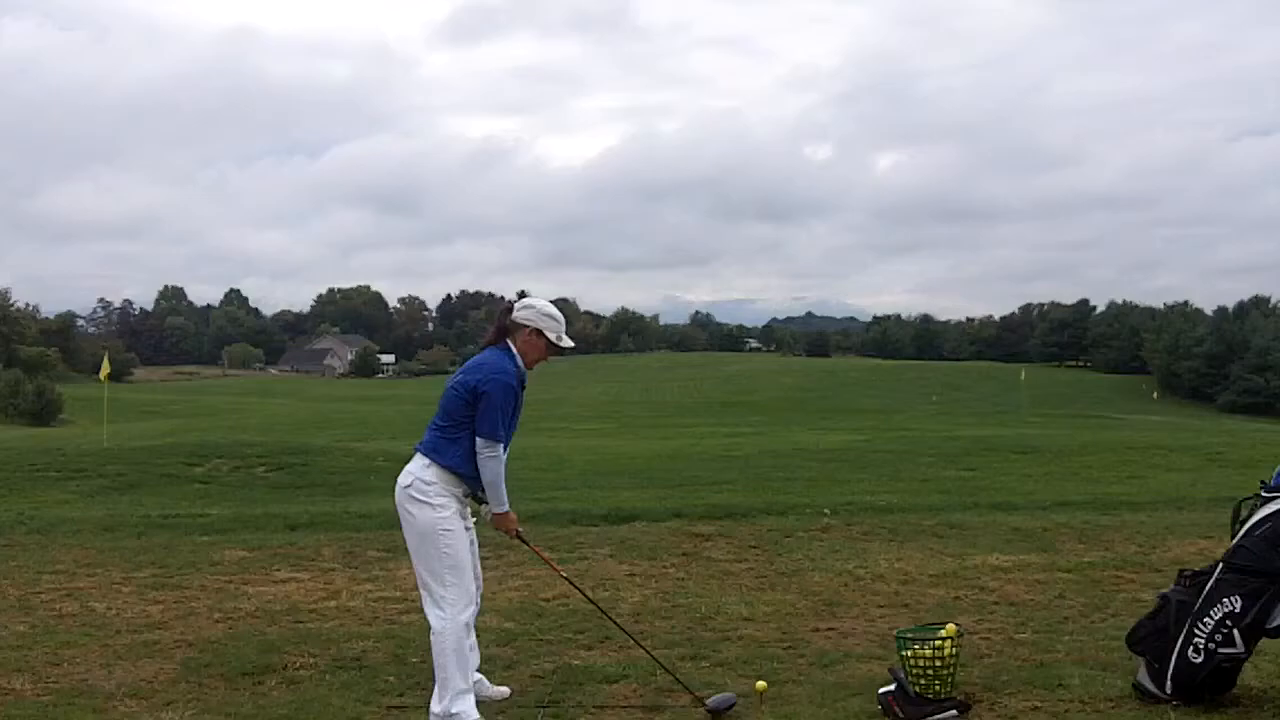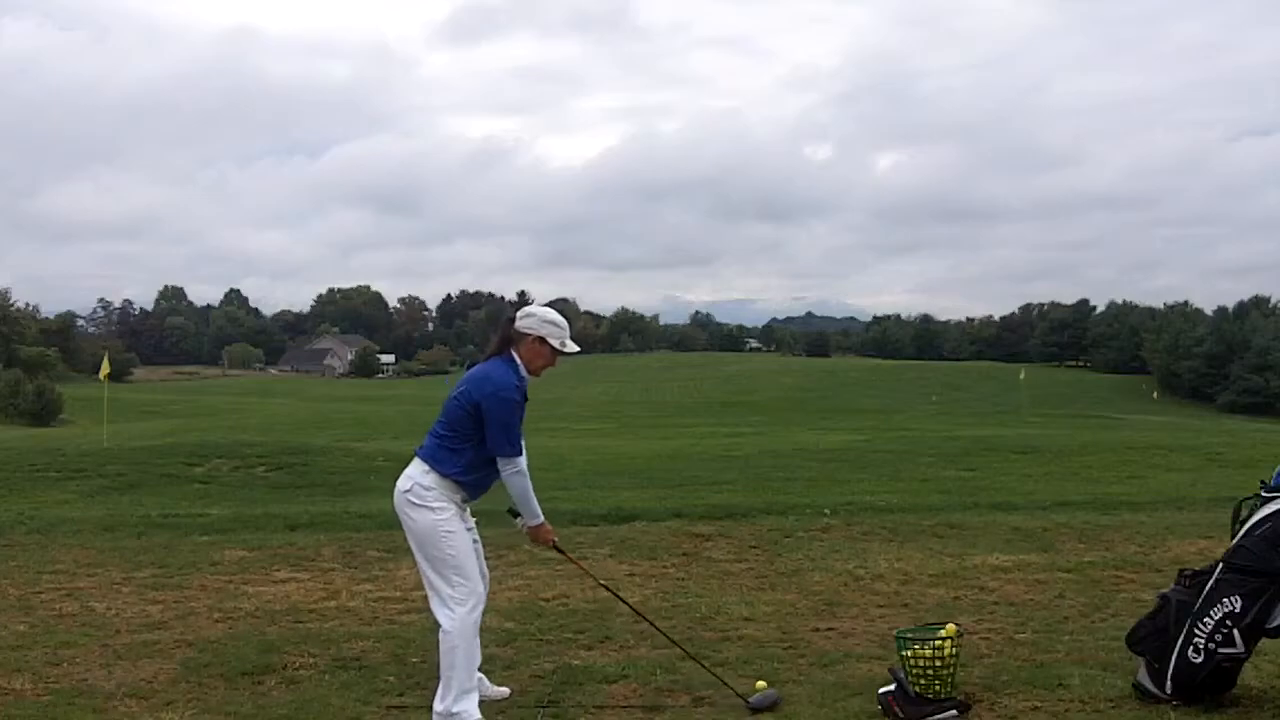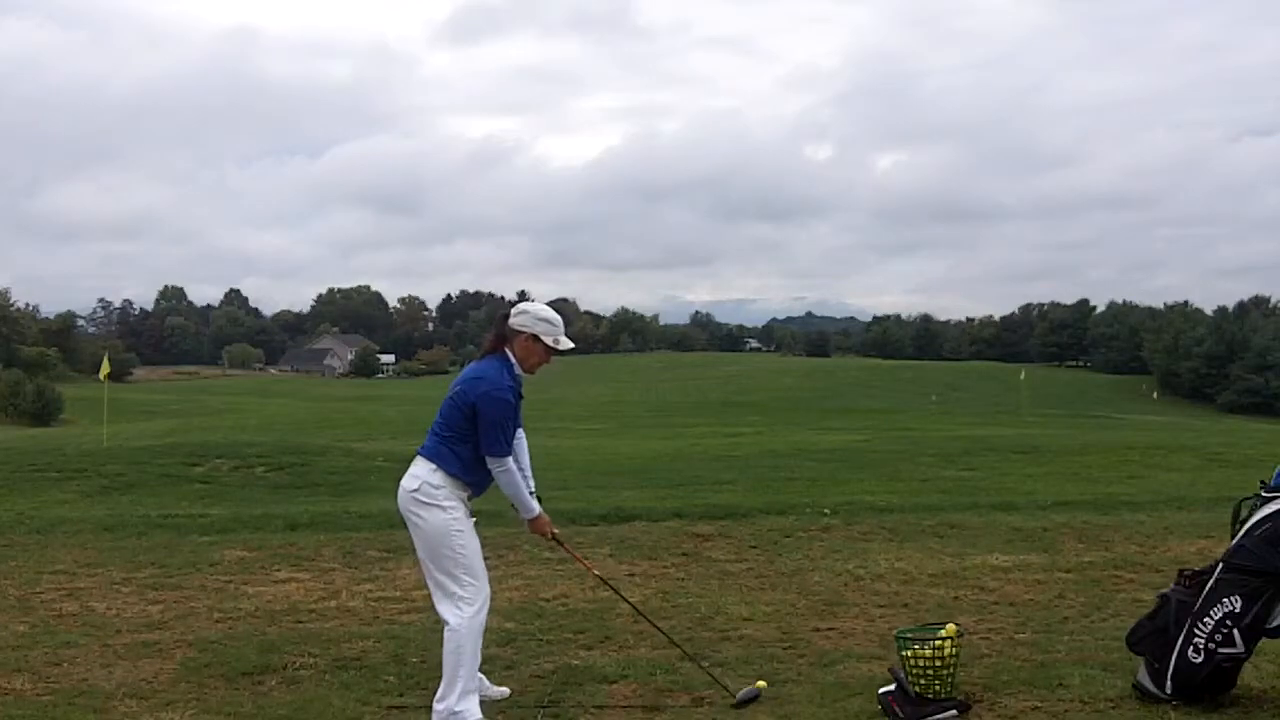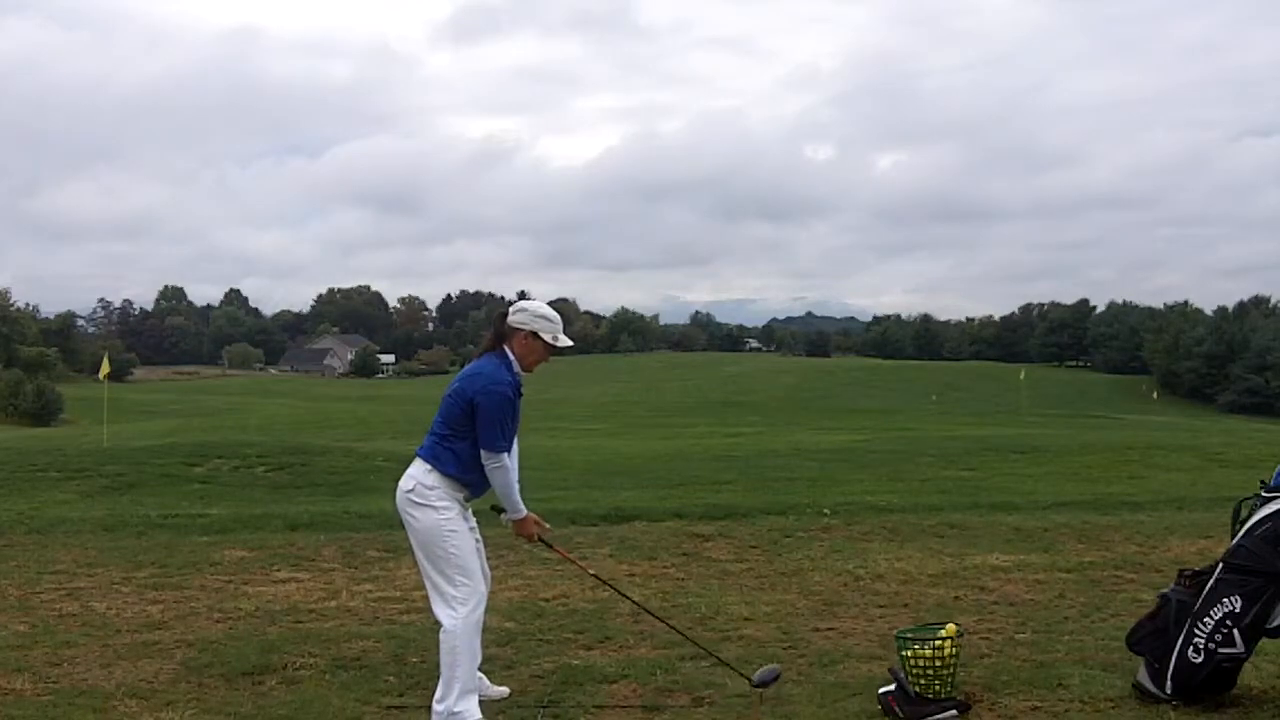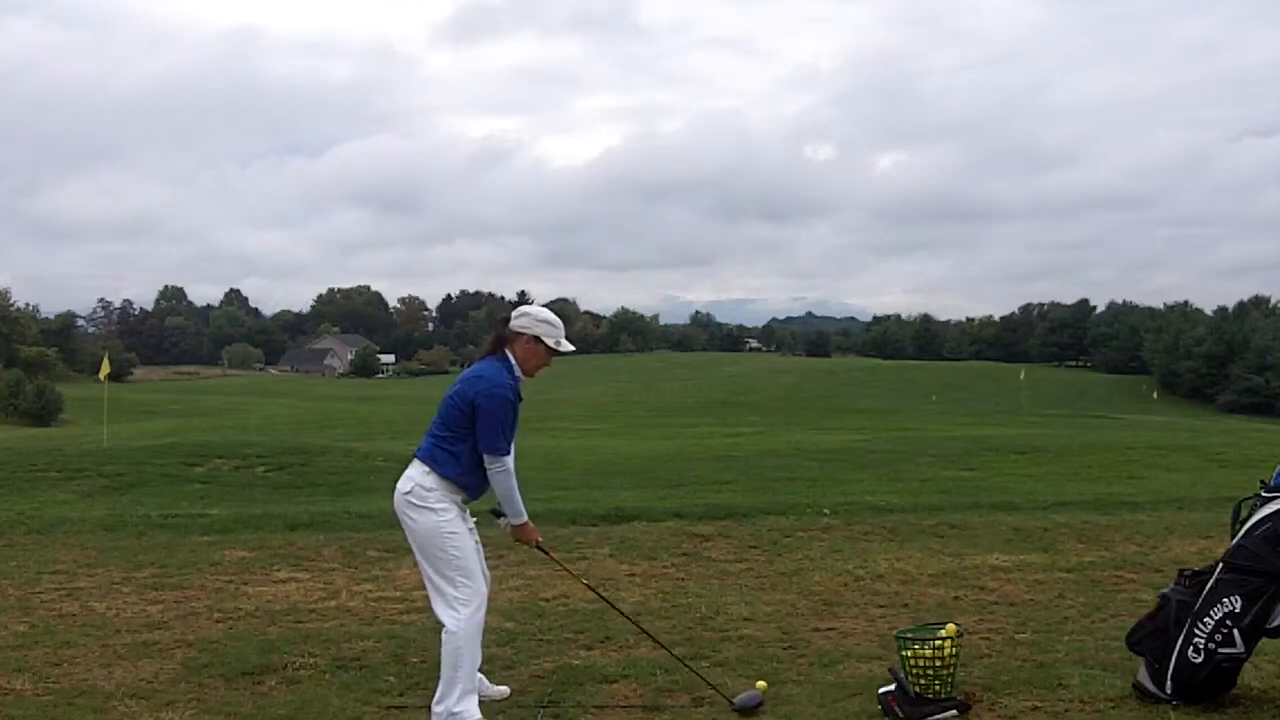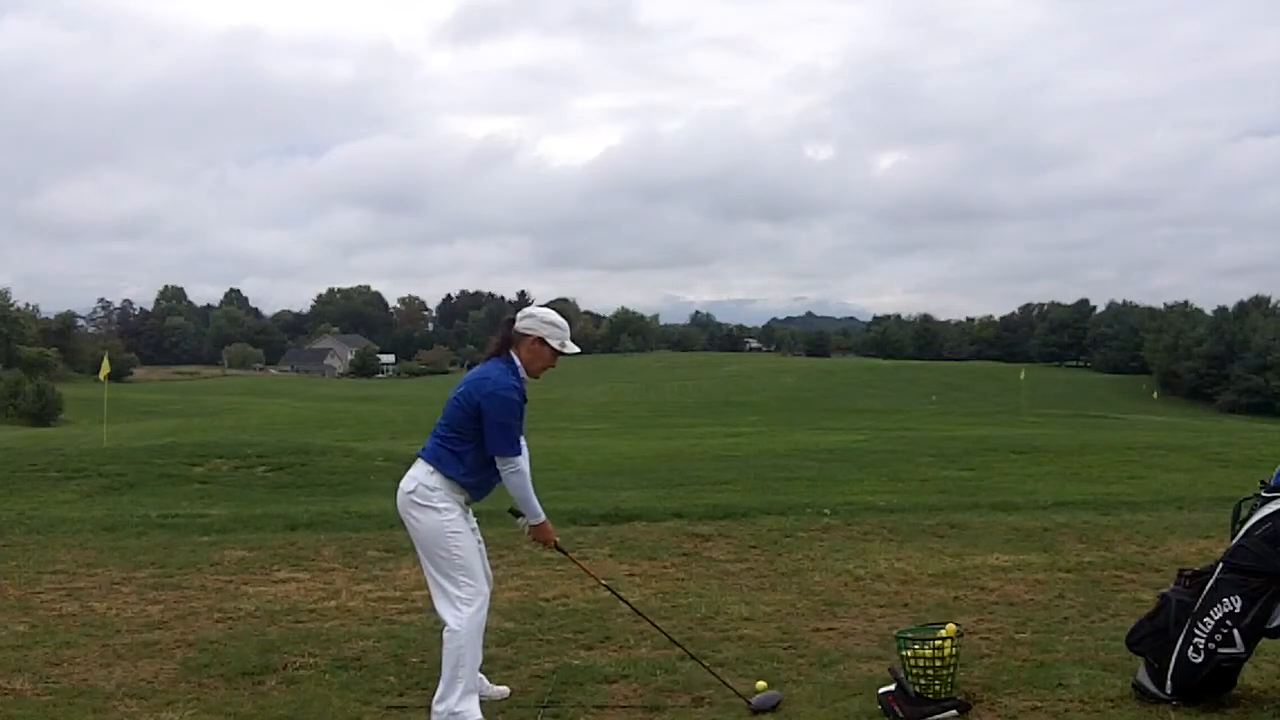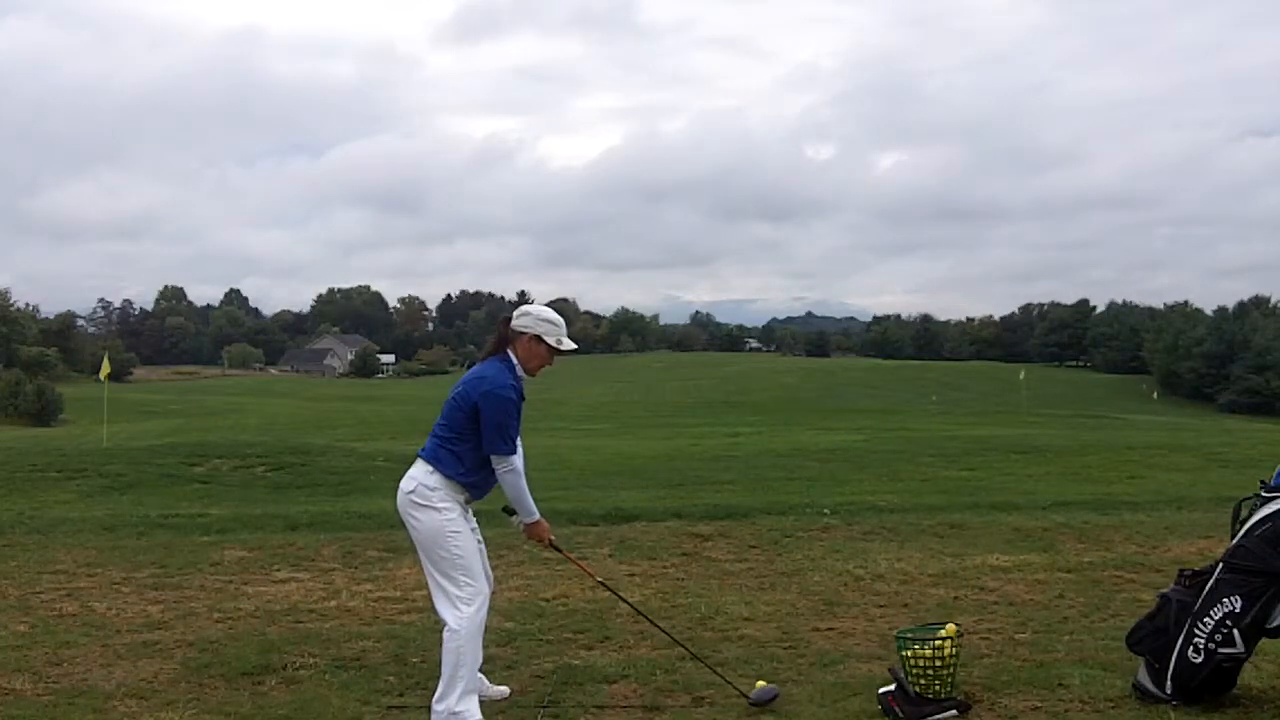
dt=0.5s
person 1, frame 1
left shoulder: (496, 364)
right shoulder: (500, 374)
right elbow: (488, 450)
left wrist: (493, 501)
right wrist: (501, 508)
left hip: (446, 489)
right hip: (430, 491)
left knee: (468, 590)
right knee: (452, 601)
left ankle: (466, 679)
person 1, frame 2
left shoulder: (504, 375)
right shoulder: (501, 387)
left elbow: (514, 449)
right elbow: (510, 465)
left wrist: (528, 513)
right wrist: (535, 521)
left hip: (444, 493)
right hip: (428, 495)
left knee: (475, 586)
right knee: (462, 600)
left ankle: (466, 678)
person 1, frame 3
left shoulder: (501, 372)
right shoulder: (495, 385)
left elbow: (516, 436)
right elbow: (499, 463)
left wrist: (532, 497)
right wrist: (530, 513)
left hip: (442, 490)
right hip: (433, 494)
left knee: (471, 588)
right knee: (468, 599)
left ankle: (466, 680)
person 1, frame 4
left shoulder: (500, 372)
right shoulder: (493, 382)
left elbow: (506, 445)
right elbow: (494, 460)
left wrist: (517, 504)
right wrist: (517, 515)
left hip: (446, 492)
right hip: (431, 495)
left knee: (475, 586)
right knee: (463, 600)
left ankle: (466, 679)
person 1, frame 5
left shoulder: (497, 374)
right shoulder: (495, 385)
left elbow: (503, 452)
right elbow: (496, 463)
left wrist: (513, 512)
right wrist: (519, 520)
left hip: (441, 494)
right hip: (428, 496)
left knee: (475, 587)
right knee: (465, 600)
left ankle: (466, 680)
person 1, frame 6
left shoulder: (502, 376)
right shoulder: (500, 387)
left elbow: (517, 449)
right elbow: (509, 465)
left wrist: (530, 513)
right wrist: (537, 519)
left hip: (445, 493)
right hip: (432, 496)
left knee: (478, 586)
right knee: (467, 600)
left ankle: (466, 680)
person 1, frame 7
left shoulder: (500, 374)
right shoulder: (497, 385)
left elbow: (512, 448)
right elbow: (504, 463)
left wrist: (526, 512)
right wrist: (532, 518)
left hip: (445, 494)
right hip: (432, 496)
left knee: (479, 587)
right knee: (467, 600)
left ankle: (466, 680)
